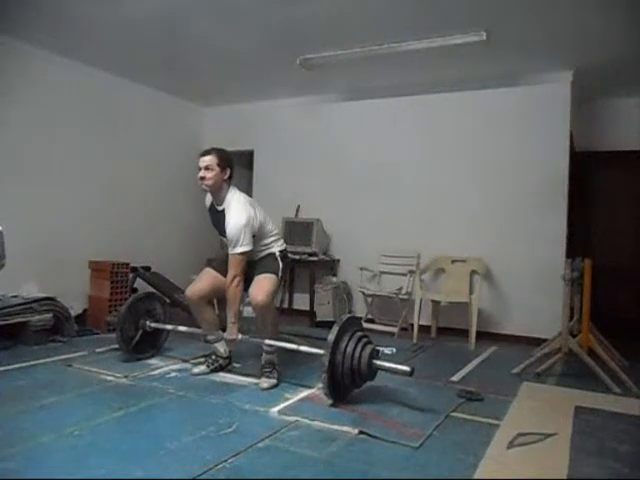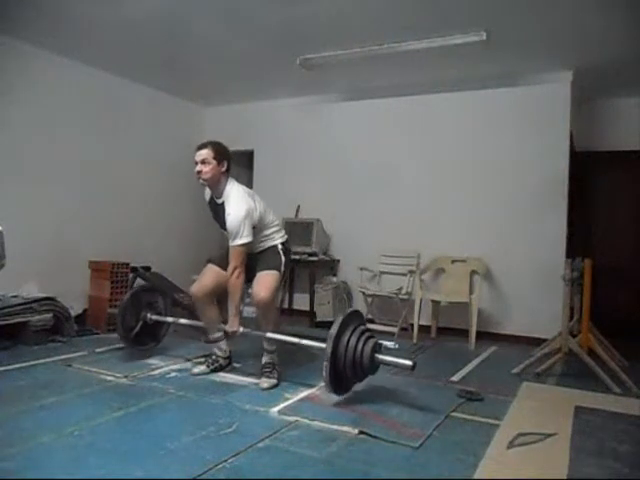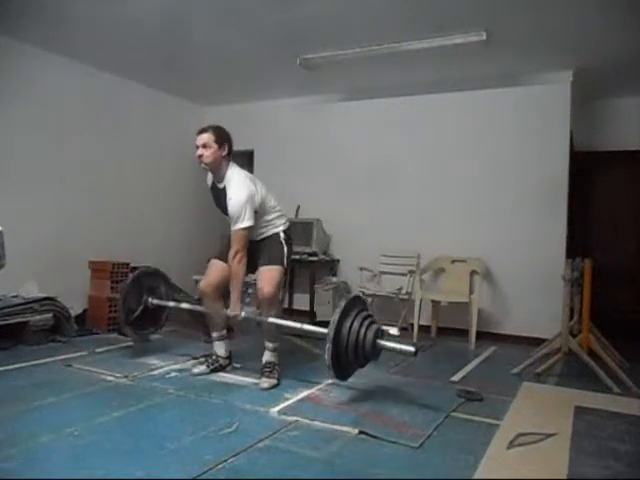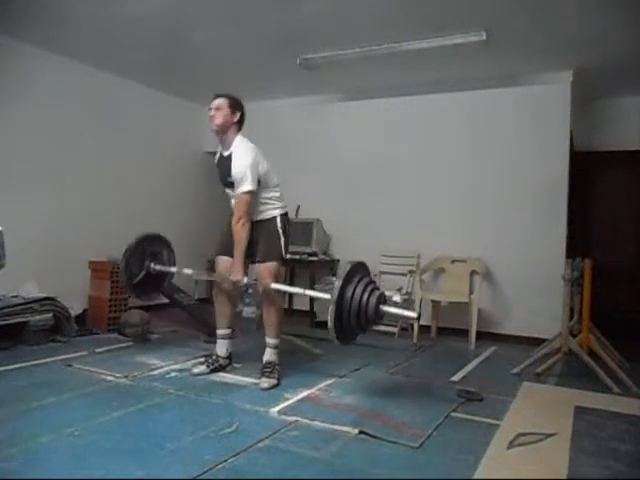
dt=0.3s
person 1, frame 1
left shoulder: (238, 214)
right shoulder: (211, 199)
left elbow: (235, 277)
left wrist: (232, 324)
right wrist: (217, 262)
left hip: (268, 254)
right hip: (237, 254)
left knee: (259, 299)
right knee: (194, 294)
left ankle: (269, 361)
right ankle: (222, 353)
person 1, frame 2
left shoulder: (238, 206)
right shoulder: (210, 192)
left elbow: (236, 269)
left wrist: (234, 317)
right wrist: (220, 255)
left hip: (270, 247)
right hip: (240, 247)
left knee: (262, 296)
right knee: (199, 291)
left ankle: (270, 361)
right ankle: (221, 354)
person 1, frame 3
left shoulder: (239, 189)
right shoulder: (212, 178)
left elbow: (238, 253)
left wrist: (236, 302)
left hip: (271, 235)
right hip: (244, 236)
left knee: (266, 293)
right knee: (207, 288)
left ankle: (270, 362)
right ankle: (221, 355)
person 1, frame 4
left shoulder: (244, 156)
right shoulder: (221, 153)
left elbow: (241, 219)
left wrist: (238, 267)
left hip: (269, 220)
right hip: (244, 217)
left knee: (267, 286)
right knee: (220, 284)
left ankle: (270, 361)
right ankle: (222, 354)
